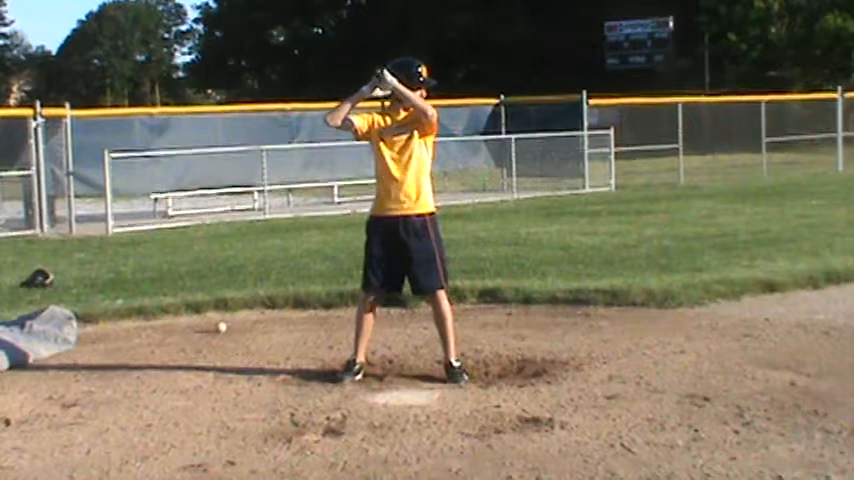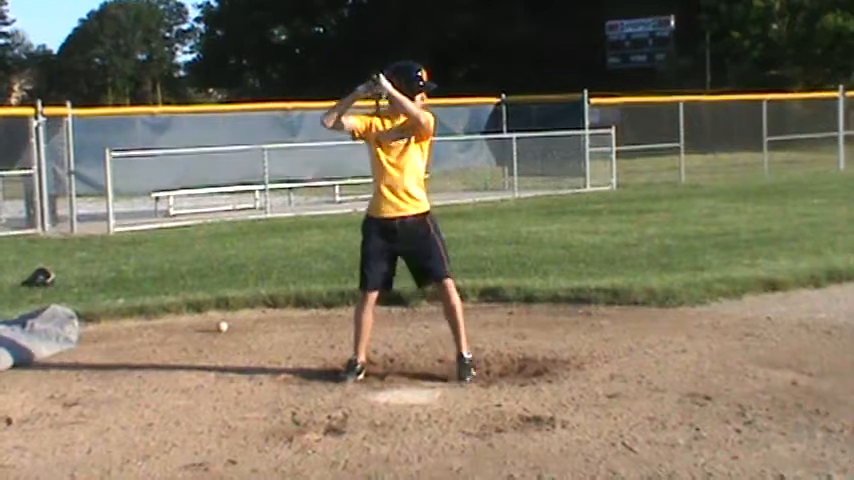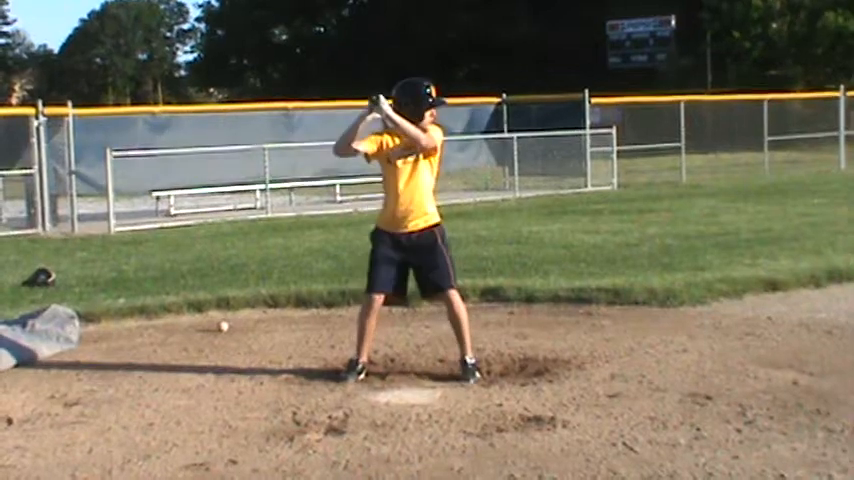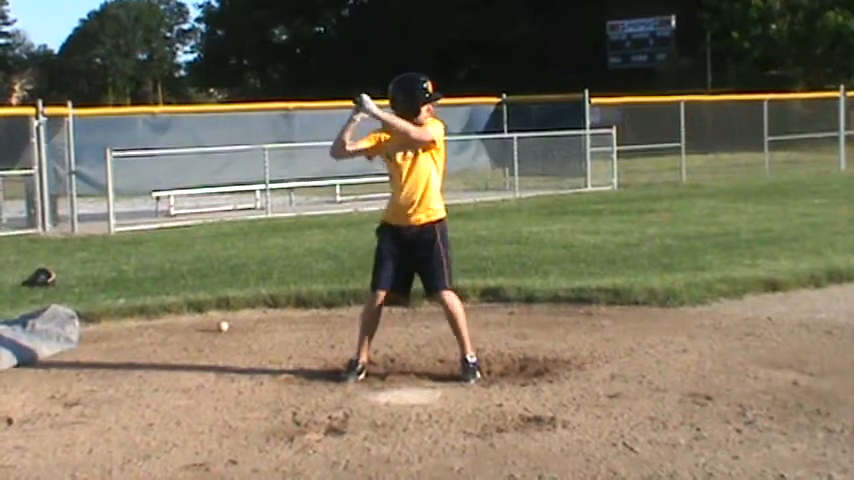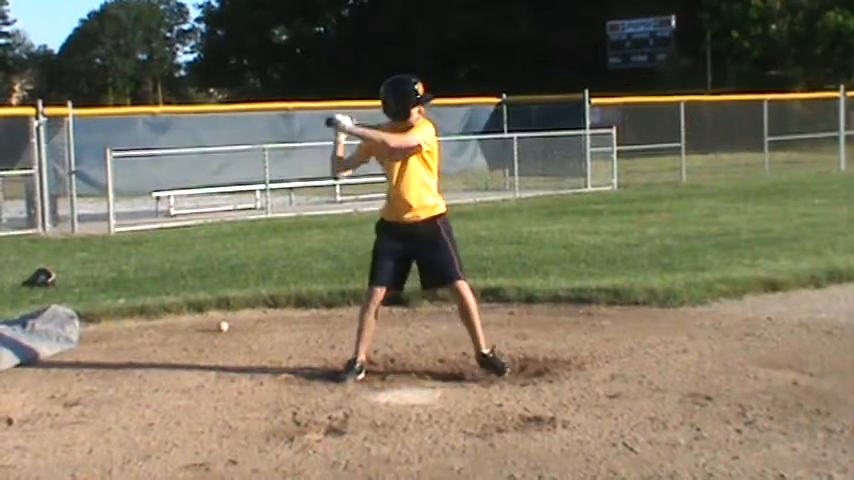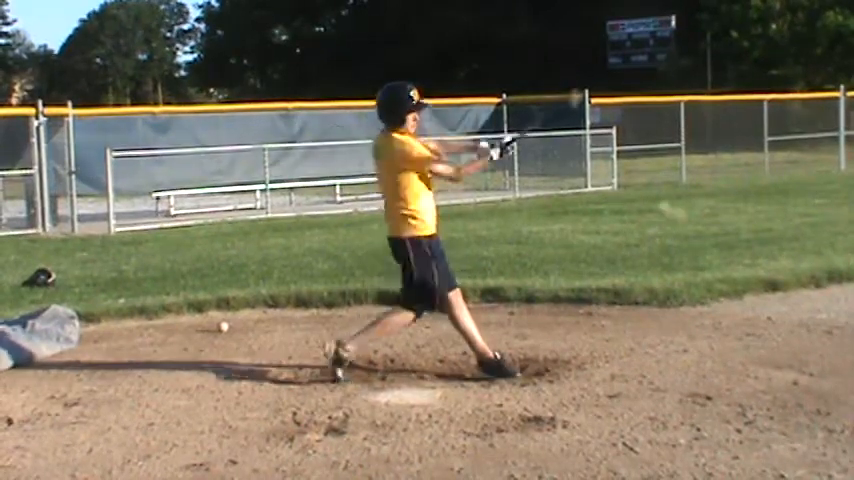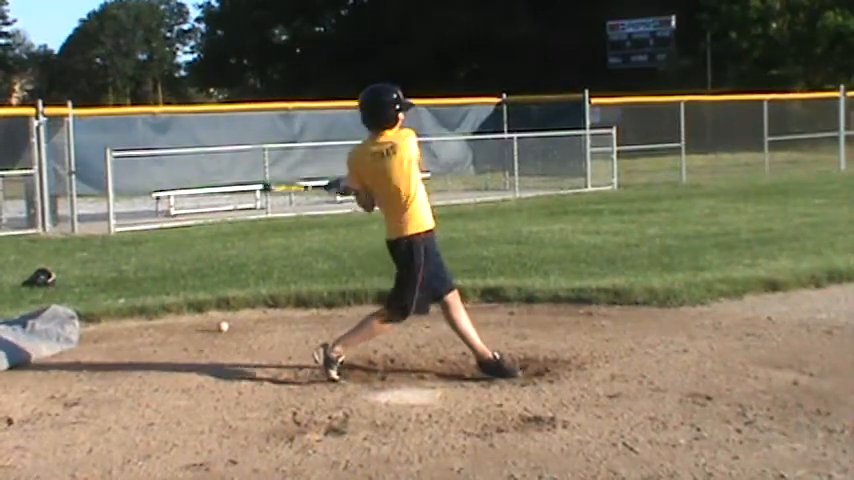
dt=0.3s
person 1, frame 1
left shoulder: (424, 119)
right shoulder: (375, 121)
left elbow: (429, 113)
right elbow: (332, 120)
left wrist: (395, 85)
right wrist: (363, 93)
left hip: (420, 217)
right hip: (383, 219)
left knee: (436, 292)
right knee: (371, 295)
left ankle: (452, 361)
right ankle: (357, 360)
person 1, frame 2
left shoulder: (424, 119)
right shoulder: (372, 122)
left elbow: (420, 121)
right elbow: (329, 121)
left wrist: (390, 90)
right wrist: (358, 94)
left hip: (417, 217)
right hip: (379, 220)
left knee: (445, 283)
right knee: (368, 294)
left ankle: (464, 355)
right ankle: (358, 360)
person 1, frame 3
left shoulder: (433, 133)
right shoulder: (383, 140)
left elbow: (423, 141)
right elbow: (341, 150)
left wrist: (390, 114)
right wrist: (365, 116)
left hip: (427, 229)
right hip: (389, 232)
left knee: (449, 294)
right knee: (374, 299)
left ankle: (468, 359)
right ankle: (360, 361)
person 1, frame 4
left shoulder: (435, 127)
right shoulder: (383, 137)
left elbow: (413, 134)
right elbow: (338, 151)
left wrist: (375, 112)
right wrist: (355, 116)
left hip: (430, 224)
right hip: (394, 226)
left knee: (443, 292)
right knee: (378, 295)
left ankle: (469, 357)
right ankle: (360, 360)
person 1, frame 5
left shoulder: (425, 130)
right shoulder: (375, 139)
left elbow: (394, 142)
right elbow: (339, 169)
left wrist: (352, 129)
right wrist: (341, 134)
left hip: (430, 220)
right hip: (393, 224)
left knee: (458, 285)
right knee: (376, 293)
left ankle: (484, 352)
right ankle: (358, 360)
person 1, frame 6
left shoulder: (387, 140)
right shoulder: (406, 148)
left elbow: (436, 148)
right elbow: (453, 174)
left wrist: (474, 146)
right wrist: (484, 158)
left hip: (420, 234)
right hip: (415, 237)
left knee: (452, 295)
right knee: (414, 307)
left ankle: (486, 356)
right ankle: (344, 348)
person 1, frame 7
left shoulder: (357, 157)
right shoulder: (407, 138)
left elbow: (367, 205)
left wrist: (354, 186)
left hip: (402, 235)
right hip: (416, 235)
left knee: (449, 296)
right knee: (397, 311)
left ankle: (485, 357)
right ankle: (334, 351)
